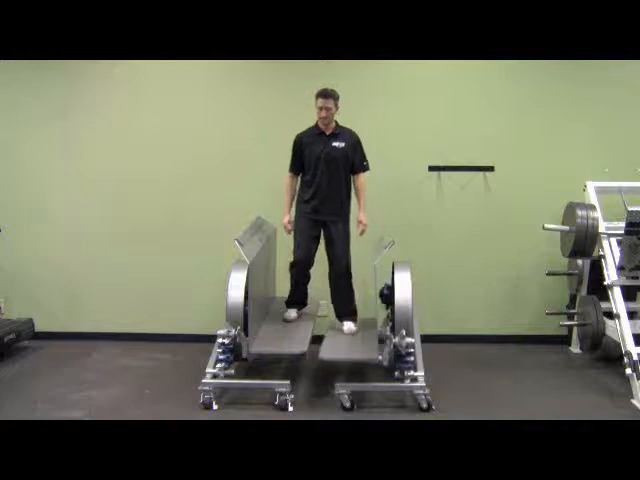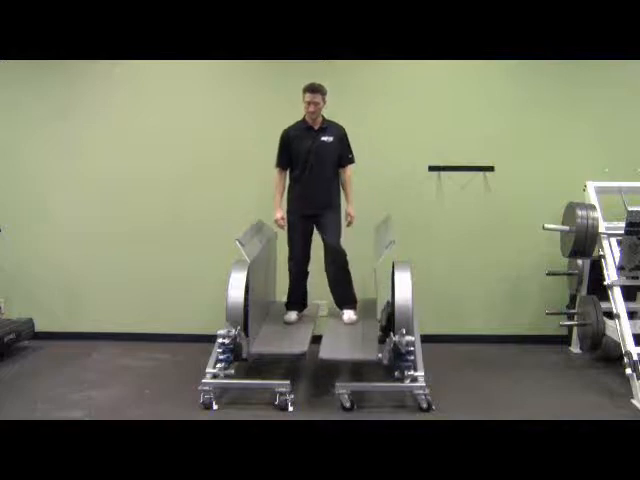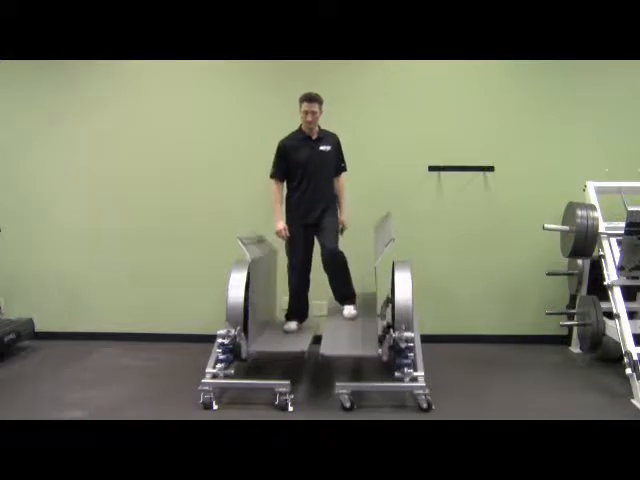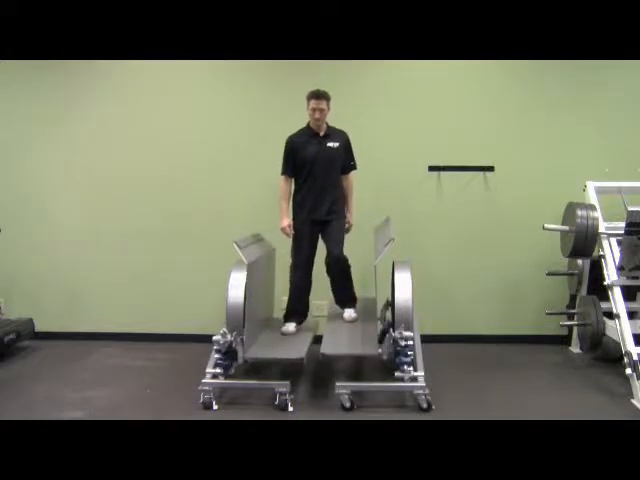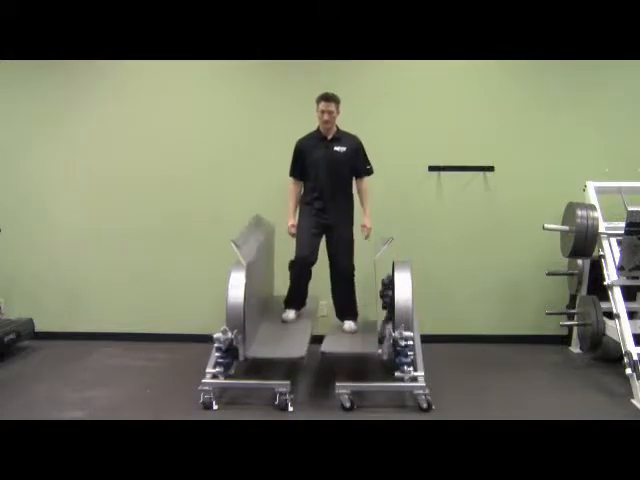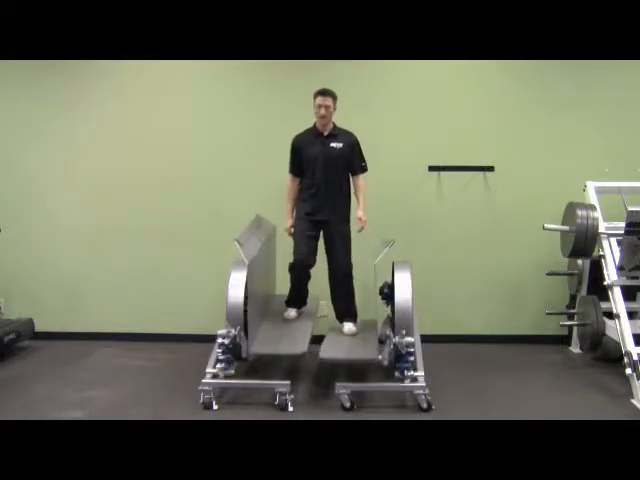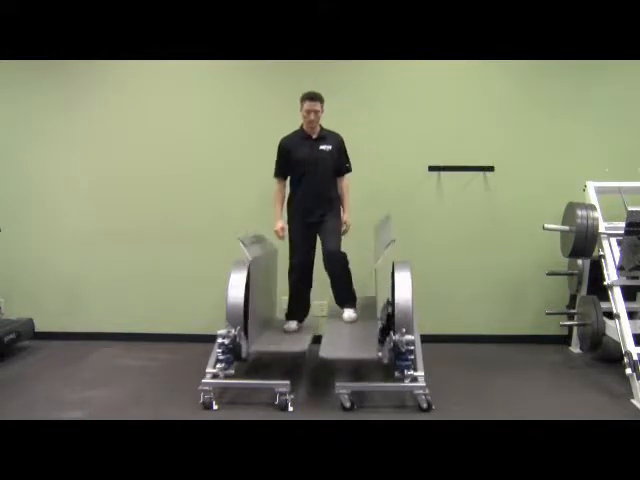
dt=0.3s
person 1, frame 1
left shoulder: (350, 139)
right shoulder: (303, 139)
left elbow: (358, 176)
right elbow: (293, 176)
left wrist: (362, 211)
right wrist: (287, 211)
left hip: (338, 213)
right hip: (307, 212)
left knee: (340, 265)
right knee: (301, 260)
left ankle: (347, 316)
right ankle: (295, 304)
person 1, frame 2
left shoulder: (337, 132)
right shoulder: (290, 134)
left elbow: (345, 169)
right elbow: (281, 172)
left wrist: (350, 203)
right wrist: (278, 207)
left hip: (329, 207)
right hip: (299, 208)
left knee: (335, 251)
right knee: (298, 258)
left ankle: (347, 305)
right ankle: (295, 306)
person 1, frame 3
left shoulder: (332, 141)
right shoulder: (287, 144)
left elbow: (337, 178)
right elbow: (277, 183)
left wrist: (342, 211)
right wrist: (279, 219)
left hip: (326, 212)
right hip: (298, 216)
left knee: (332, 252)
right knee: (298, 266)
left ankle: (347, 301)
right ankle: (296, 315)
person 1, frame 4
left shoulder: (341, 138)
right shoulder: (295, 141)
left elbow: (347, 176)
right elbow: (286, 179)
left wrist: (349, 210)
right wrist: (285, 215)
left hip: (334, 212)
right hip: (305, 213)
left knee: (336, 257)
right knee: (301, 264)
left ankle: (348, 304)
right ankle: (294, 316)
person 1, frame 5
left shoulder: (352, 143)
right shoulder: (304, 144)
left elbow: (362, 180)
right elbow: (296, 182)
left wrist: (366, 215)
right wrist: (291, 216)
left hip: (341, 215)
right hip: (311, 212)
left knee: (343, 266)
right knee: (303, 258)
left ankle: (347, 316)
right ankle: (293, 304)
person 1, frame 6
left shoulder: (348, 140)
right shoulder: (300, 141)
left elbow: (357, 176)
right elbow: (294, 179)
left wrist: (361, 208)
right wrist: (289, 214)
left hip: (337, 213)
right hip: (307, 212)
left knee: (341, 265)
right knee: (301, 261)
left ankle: (347, 317)
right ankle: (295, 303)
person 1, frame 7
left shoulder: (335, 141)
right shoulder: (288, 143)
left elbow: (341, 179)
right elbow: (280, 182)
left wrist: (345, 212)
right wrist: (278, 218)
left hip: (328, 212)
right hip: (300, 215)
left knee: (333, 254)
right knee: (299, 265)
left ankle: (348, 304)
right ankle: (295, 315)
